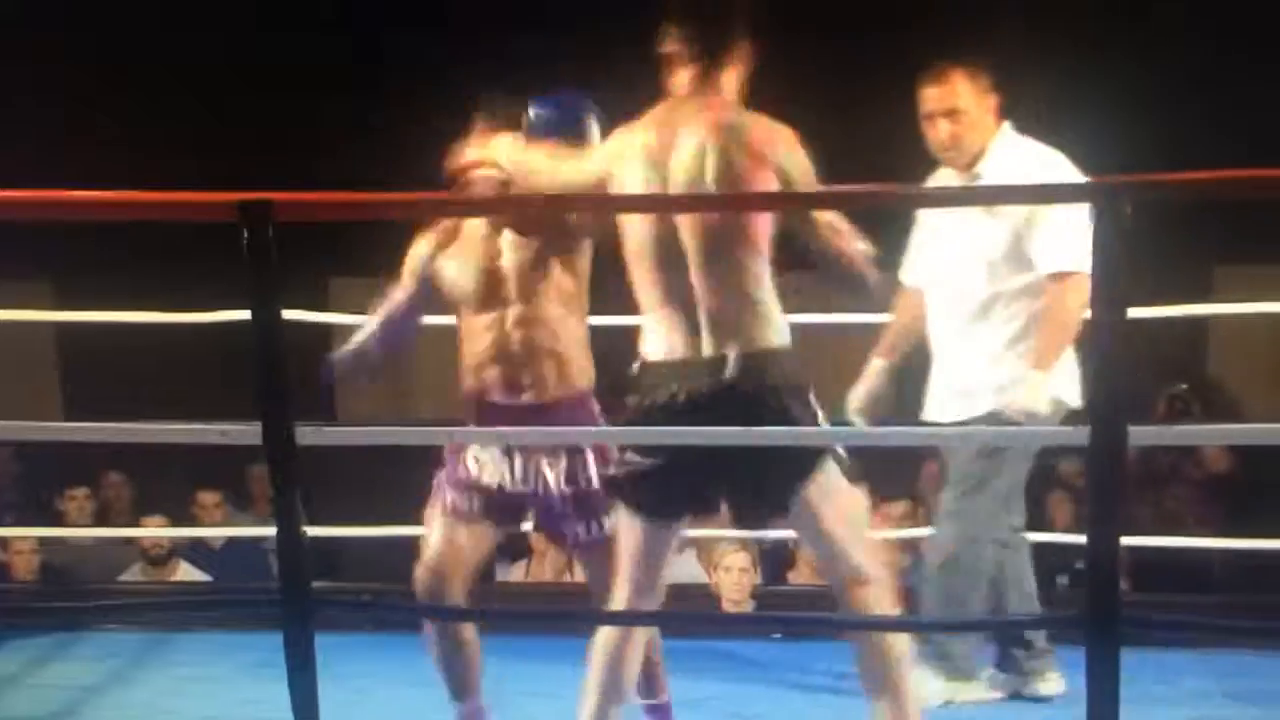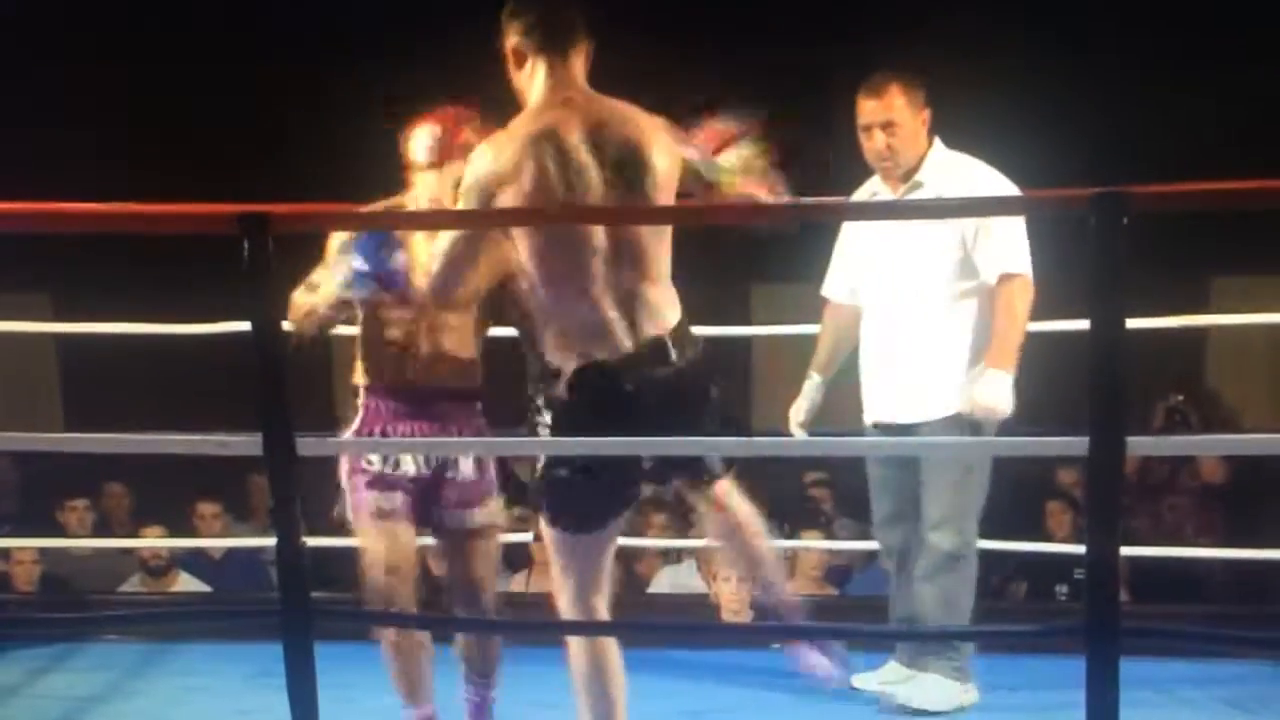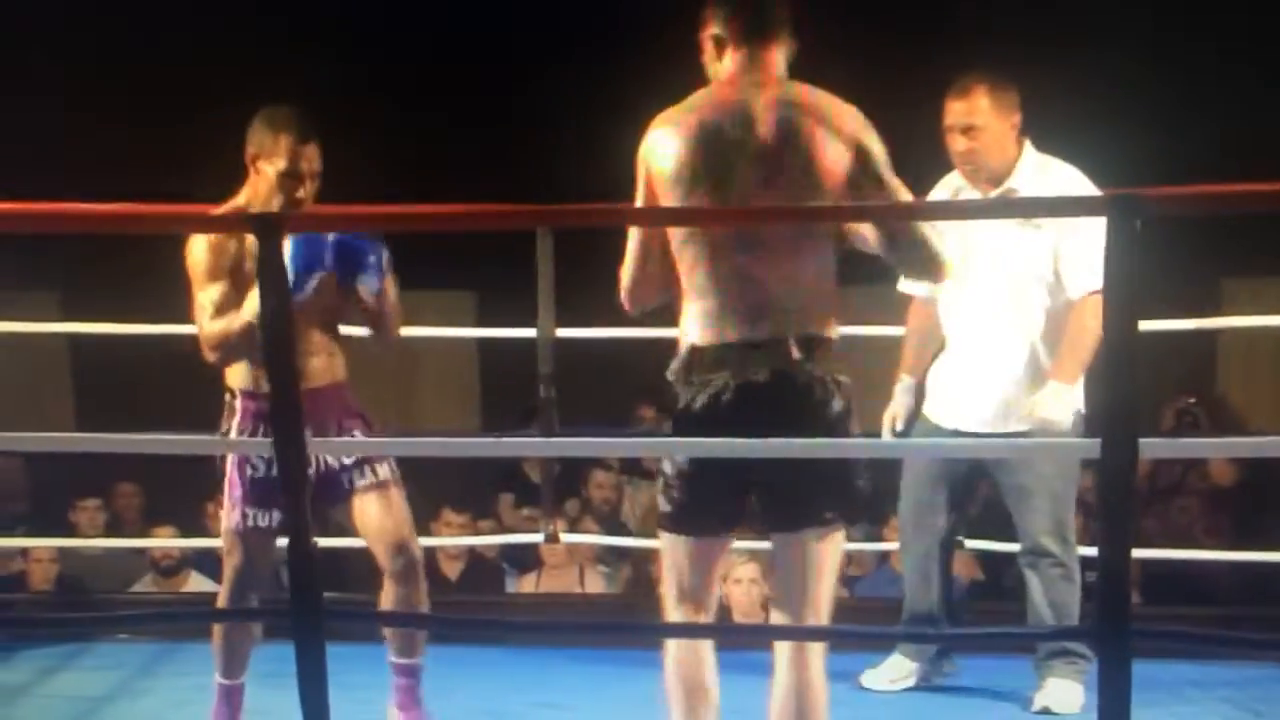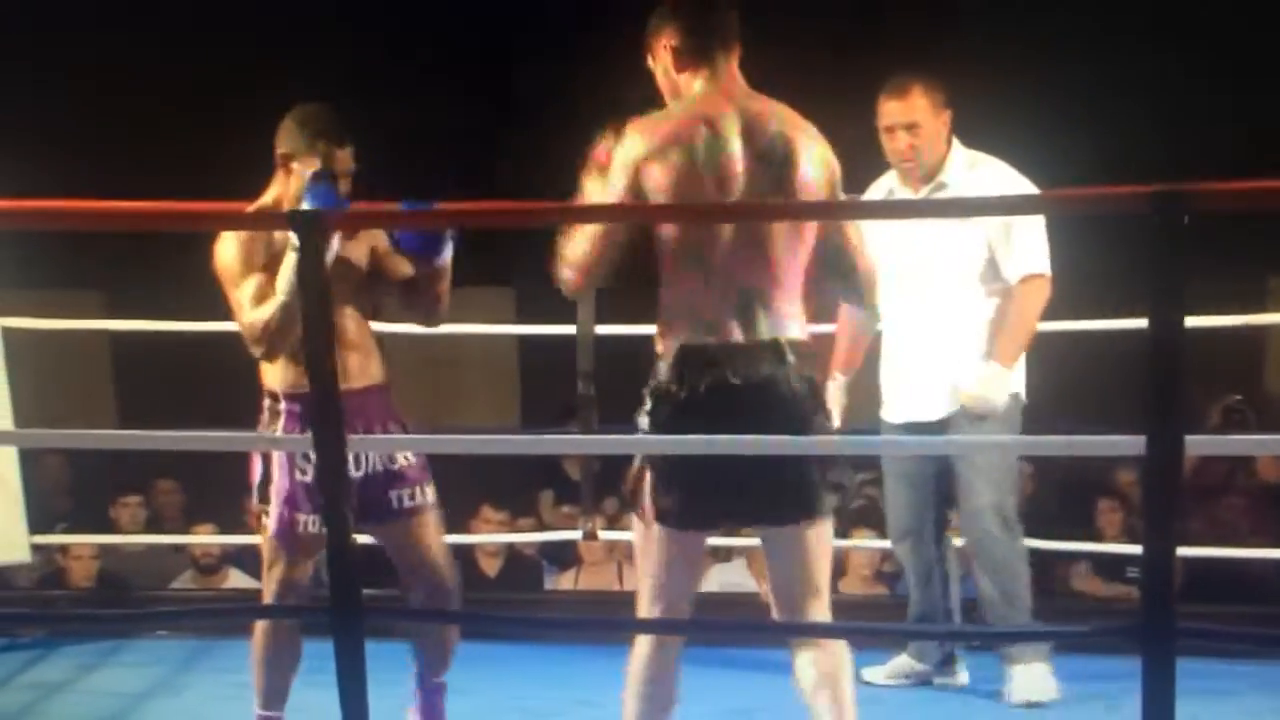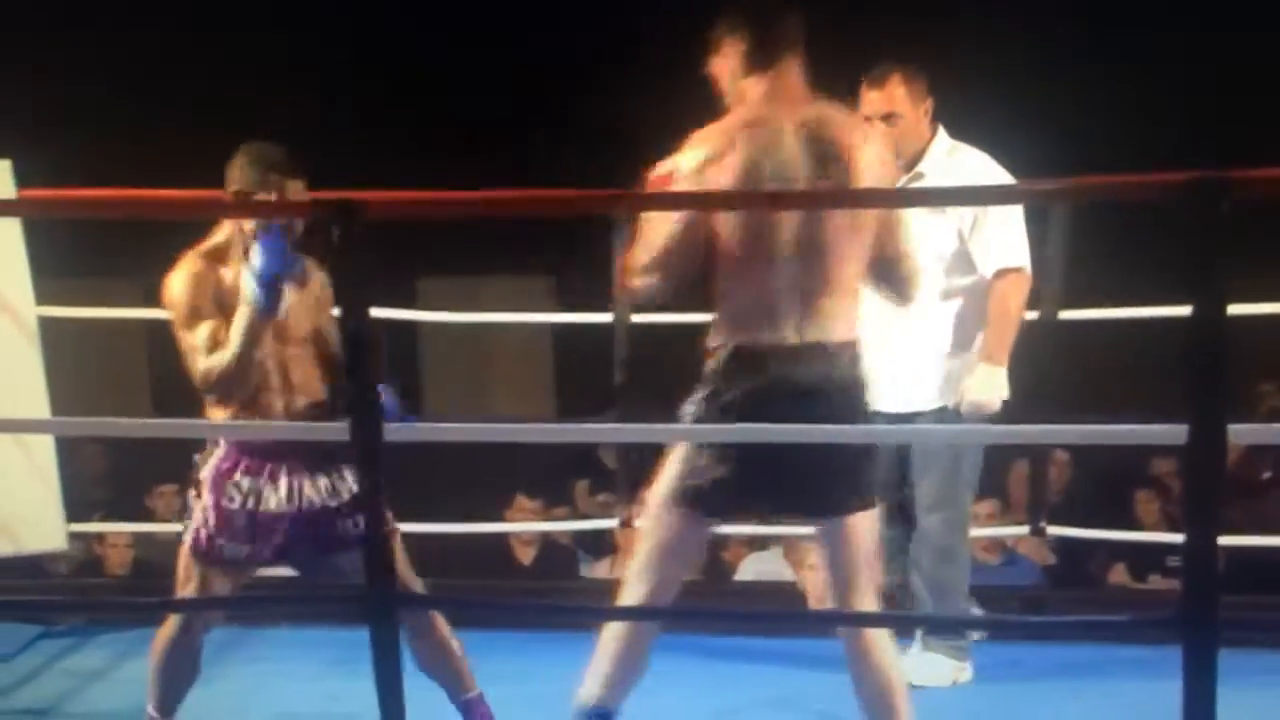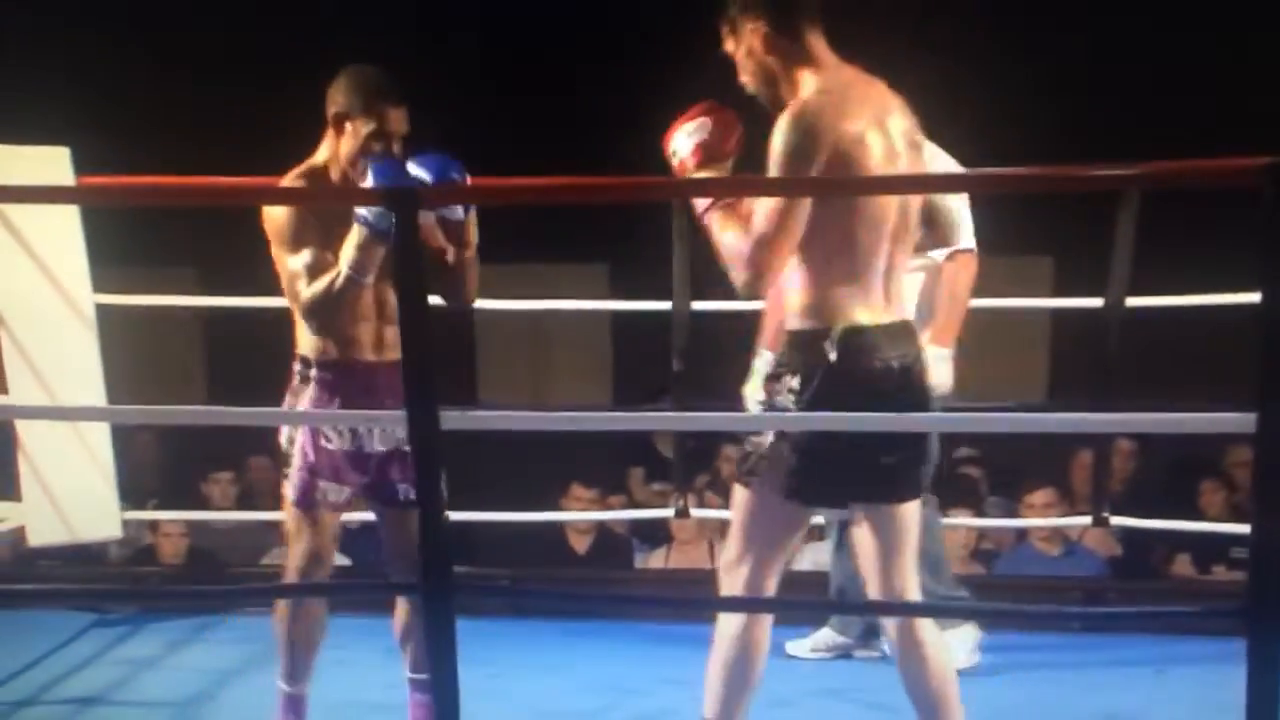
dt=0.7s
person 1, frame 1
left shoulder: (622, 148)
right shoulder: (766, 140)
left elbow: (546, 174)
right elbow: (854, 257)
left wrist: (502, 147)
left hip: (664, 390)
right hip: (759, 384)
left knee: (632, 601)
right knee: (866, 585)
person 1, frame 2
left shoulder: (496, 162)
right shoulder: (657, 132)
left elbow: (432, 288)
right wrist: (732, 159)
left hip: (589, 389)
right hip: (674, 364)
left knee: (582, 609)
right knee: (719, 500)
right ankle: (791, 626)
person 1, frame 3
left shoulder: (665, 134)
right shoulder: (837, 124)
left elbow: (635, 293)
right elbow: (929, 262)
left hip: (707, 385)
right hip: (805, 384)
left knee: (687, 613)
right knee: (800, 633)
person 1, frame 4
left shoulder: (650, 141)
right shoulder: (808, 140)
left elbow: (576, 275)
left wrist: (594, 186)
left hip: (694, 385)
right hip: (784, 384)
left knee: (662, 611)
right knee: (809, 613)
person 1, frame 5
left shoulder: (713, 147)
right shoulder: (863, 144)
left elbow: (647, 280)
right elbow: (901, 283)
left wrist: (659, 208)
left hip: (745, 383)
right hip: (833, 382)
left knee: (650, 579)
right knee: (859, 603)
person 1, frame 6
left shoulder: (808, 119)
right shoulder: (891, 106)
left elbow: (753, 272)
right elbow: (931, 230)
left wrist: (707, 191)
left hip: (830, 364)
right hip: (896, 357)
left knee: (746, 577)
right knee: (900, 593)
person 2, frame 1
left shoulder: (1040, 173)
right shoulder: (938, 189)
left elbow: (1074, 279)
right elbow: (916, 290)
left wrist: (1042, 371)
right wrist: (878, 367)
left hip: (1014, 389)
right hip: (958, 390)
left knee: (966, 526)
right knee: (991, 526)
left ankle: (950, 665)
right ankle: (1029, 662)
person 2, frame 2
left shoulder: (976, 186)
right shoulder: (863, 206)
left elbow: (1015, 284)
right elbow: (843, 305)
left wrist: (1000, 371)
right wrist: (815, 382)
left hip: (955, 398)
right hip: (887, 402)
left knee: (945, 533)
right knee: (900, 535)
left ankle: (948, 668)
right ankle: (916, 656)
person 2, frame 3
left shoulder: (1066, 192)
right shoulder: (942, 198)
left elbow: (1092, 300)
left wrist: (1061, 384)
right wrist: (906, 383)
left hip: (1035, 410)
right hip: (950, 404)
left knee: (1046, 542)
right knee: (919, 523)
left ankle: (1063, 668)
right ankle: (921, 648)
person 2, frame 4
left shoulder: (996, 185)
right shoulder: (876, 202)
left elbow: (1034, 281)
right elbow: (858, 302)
left wrist: (999, 365)
right wrist: (837, 379)
left hip: (980, 394)
right hip: (903, 399)
left knee: (988, 521)
right knee: (912, 532)
left ankle: (1025, 653)
right ankle: (934, 651)
person 2, frame 5
left shoulder: (975, 178)
left elbow: (1011, 277)
left wrist: (991, 365)
left hip: (947, 386)
right hip: (881, 386)
left knee: (937, 517)
right knee: (881, 514)
left ankle: (946, 643)
right ankle: (950, 616)
person 2, frame 6
left shoulder: (928, 166)
left elbow: (960, 260)
right elbow: (789, 278)
left wrist: (941, 350)
right wrist: (765, 357)
left ankle: (948, 619)
right ankle: (854, 622)
person 3, frame 1
left shoulder: (562, 219)
right shoulder: (442, 239)
right elbow: (398, 308)
right wrist: (365, 345)
left hip: (568, 426)
right hip: (489, 431)
right knee: (436, 586)
person 3, frame 2
left shoulder: (492, 244)
right shoulder: (369, 227)
right elbow: (300, 315)
right wrist: (342, 286)
left hip: (459, 423)
right hip: (383, 422)
left knee: (476, 590)
right knee: (390, 587)
person 3, frame 3
left shoulder: (330, 232)
right shoulder: (217, 240)
left elbow: (389, 328)
right elbow: (214, 343)
left wrist: (377, 278)
left hip: (333, 411)
right hip: (262, 421)
left knee: (403, 553)
right knee: (244, 578)
person 3, frame 4
left shoulder: (363, 226)
right shoulder: (243, 241)
left elbow: (430, 312)
right elbow: (265, 340)
left wrist: (436, 261)
right wrist: (301, 252)
left hip: (375, 416)
right hip: (300, 425)
left knee: (436, 574)
right knee: (286, 591)
person 3, frame 5
left shoulder: (310, 271)
right shoulder: (194, 278)
right elbow: (215, 385)
right wrist: (254, 310)
left hip: (320, 455)
right hip: (245, 462)
left knee: (405, 595)
right knee: (191, 612)
person 3, frame 6
left shoulder: (397, 190)
right shoulder: (293, 203)
left elbow: (458, 290)
right elbow: (318, 311)
left wrist: (460, 223)
right wrist: (367, 228)
left hip: (399, 397)
right hip: (330, 399)
left knee: (415, 565)
right knee: (307, 566)
